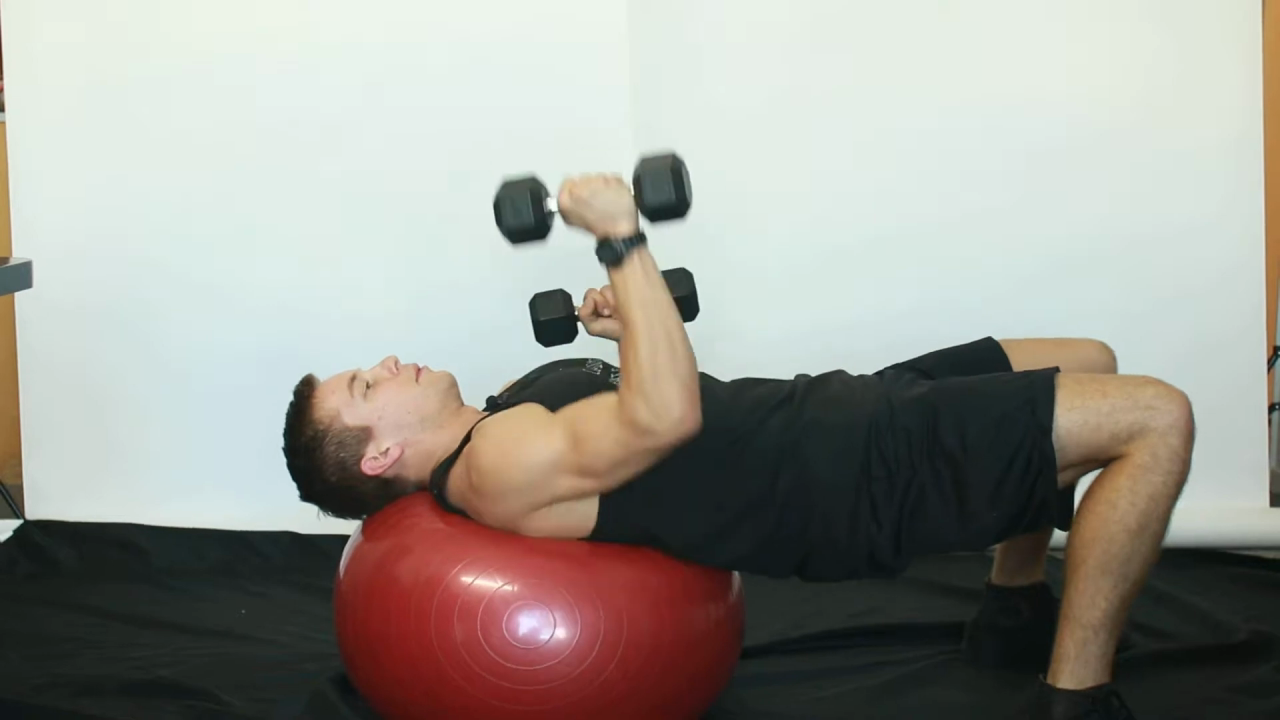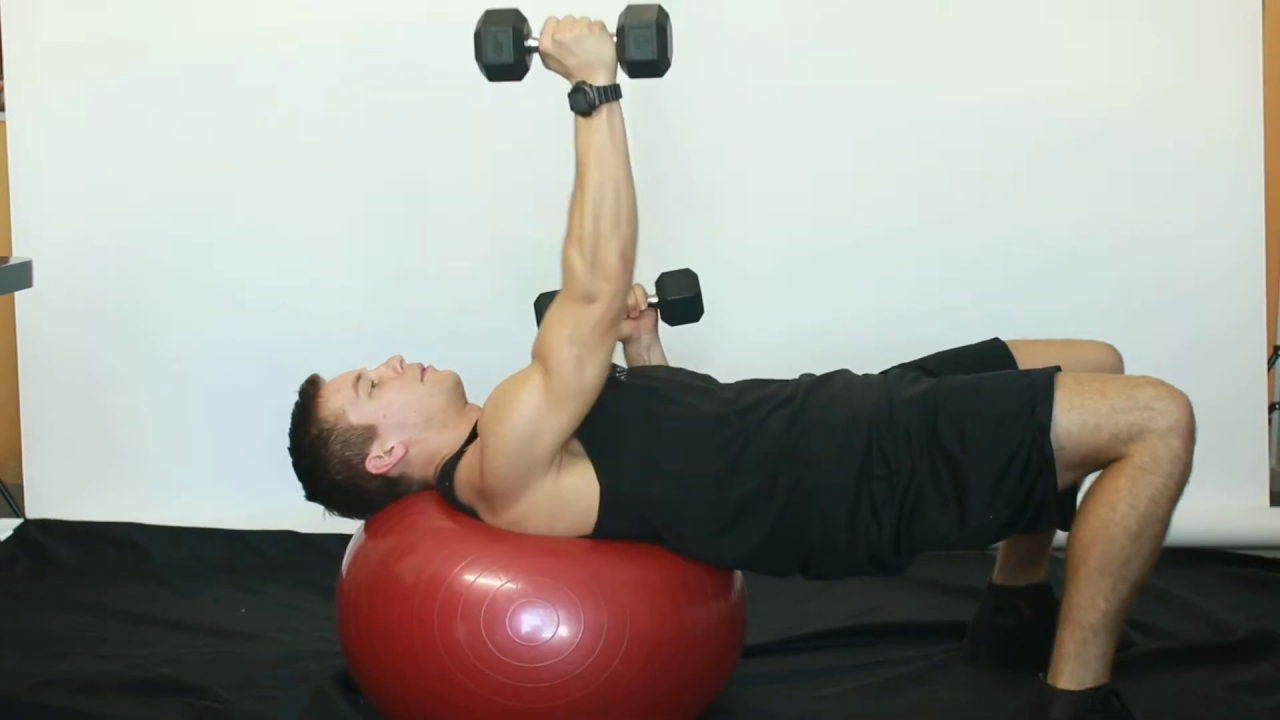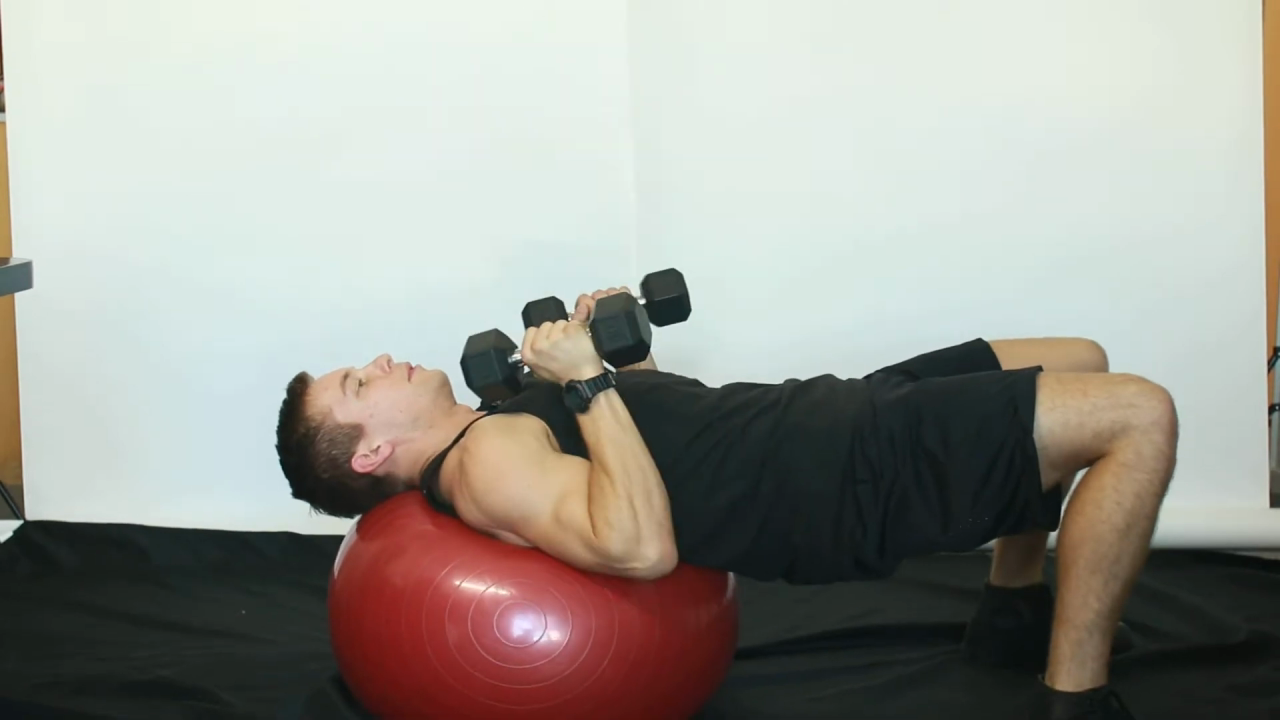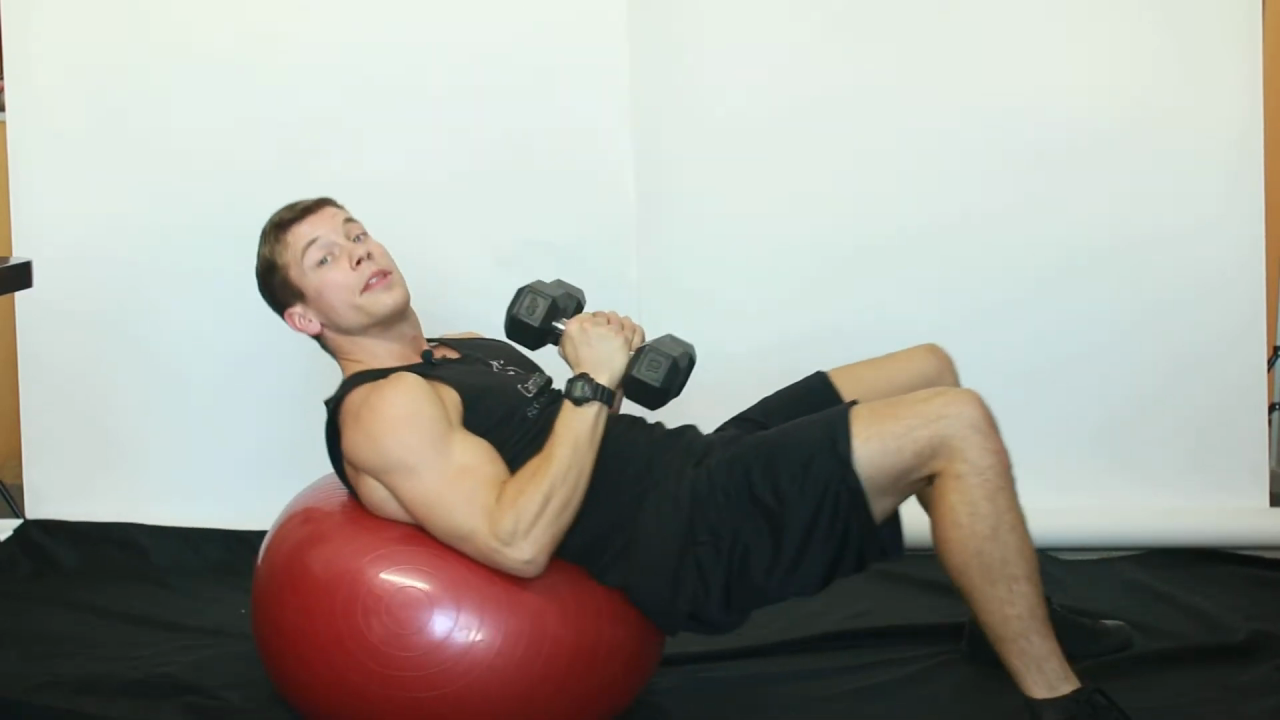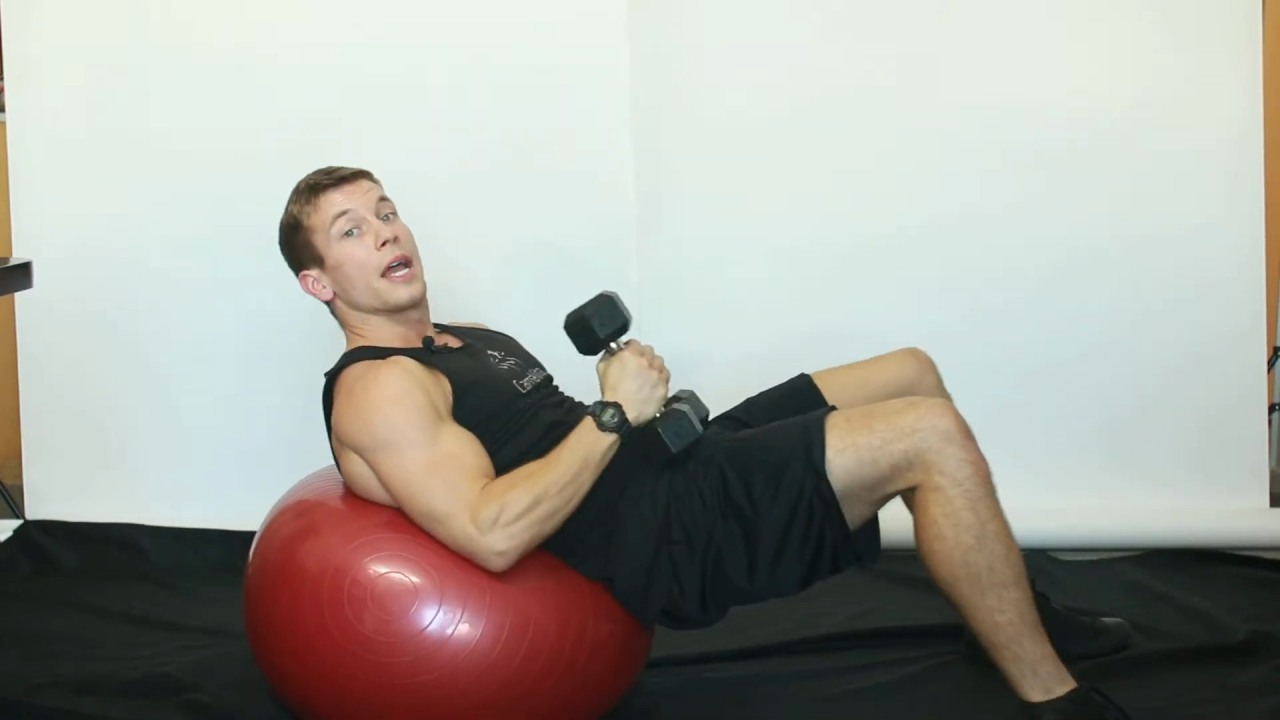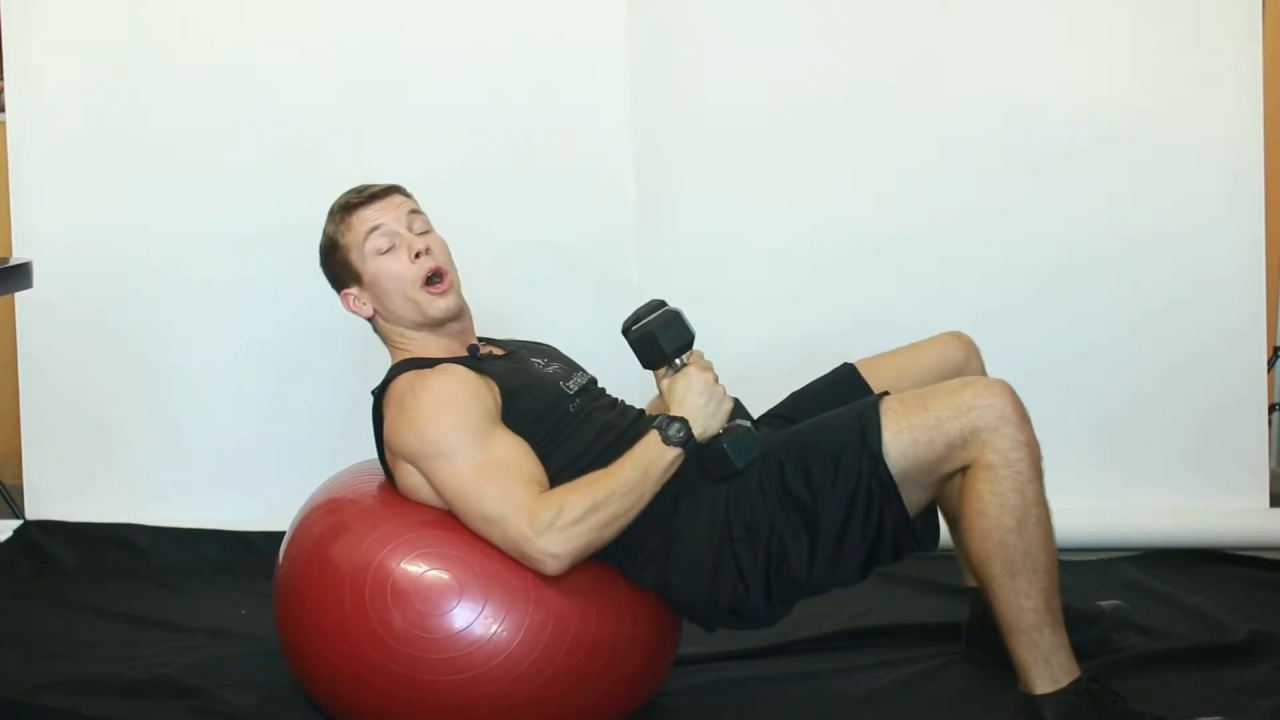
dt=0.7s
person 1, frame 1
left shoulder: (505, 435)
right shoulder: (499, 469)
right elbow: (668, 416)
left wrist: (633, 339)
right wrist: (620, 237)
left hip: (835, 422)
right hip: (849, 487)
left knee: (1088, 366)
right knee: (1155, 419)
left ankle: (1016, 612)
person 1, frame 2
left shoulder: (515, 444)
right shoulder: (503, 467)
right elbow: (594, 287)
left wrist: (641, 348)
right wrist: (596, 90)
left hip: (842, 420)
right hip: (855, 481)
left knee: (1093, 365)
right knee: (1156, 420)
left ankle: (1017, 610)
person 1, frame 3
left shoulder: (498, 428)
right shoulder: (485, 469)
right elbow: (644, 547)
left wrist: (609, 351)
right wrist: (588, 380)
left hip: (828, 425)
right hip: (839, 483)
left knee: (1081, 366)
right knee: (1138, 415)
left ankle: (1014, 614)
person 1, frame 4
left shoulder: (451, 355)
right shoulder: (382, 412)
right elbow: (520, 541)
left wrist: (603, 371)
right wrist: (592, 387)
left hip: (696, 468)
right hip: (697, 538)
left knee: (927, 370)
right knee: (956, 424)
left ankle: (1012, 614)
person 1, frame 5
left shoulder: (461, 342)
right shoulder: (377, 390)
right elbow: (494, 533)
left wrist: (626, 391)
right wrist: (614, 415)
left hip: (677, 476)
right hip: (667, 534)
left knee: (910, 374)
right knee: (932, 434)
left ankle: (1013, 608)
person 1, frame 6
left shoulder: (494, 360)
right shoulder: (429, 397)
right elbow: (551, 538)
left wrist: (666, 406)
right wrist: (676, 429)
left hip: (722, 475)
right hip: (723, 535)
left knee: (953, 355)
right knee: (989, 414)
left ankle: (1001, 611)
